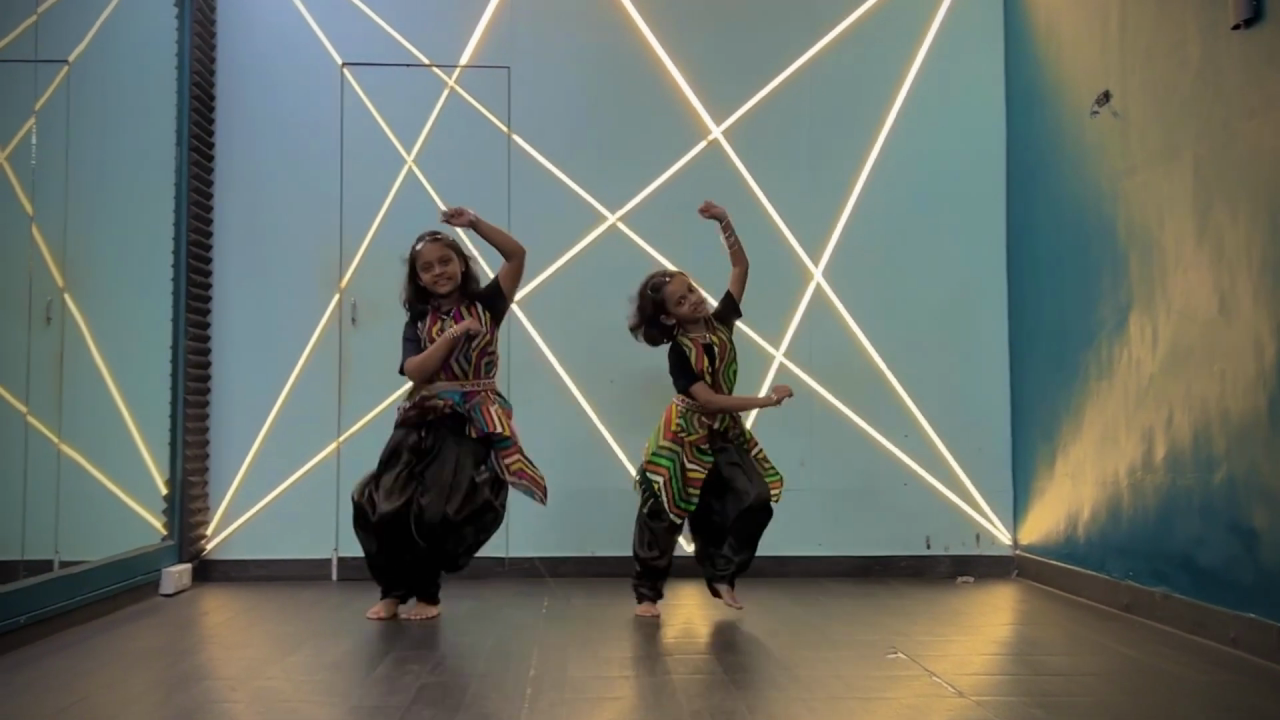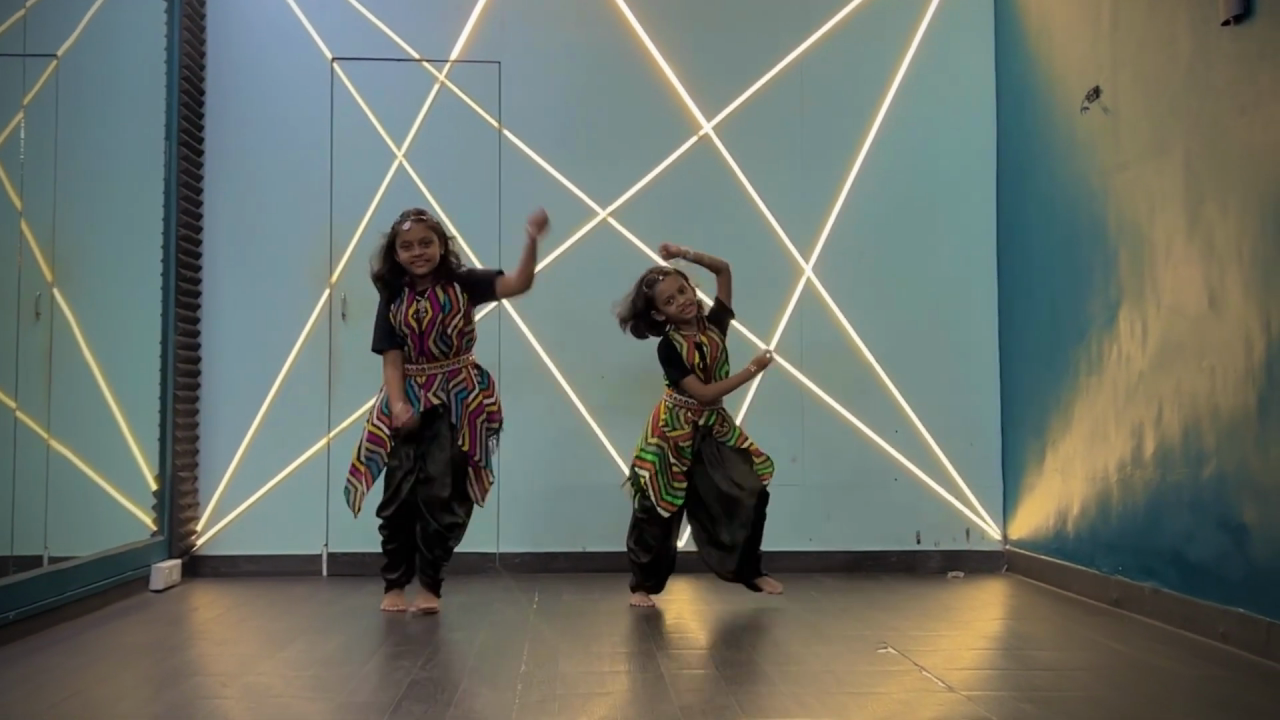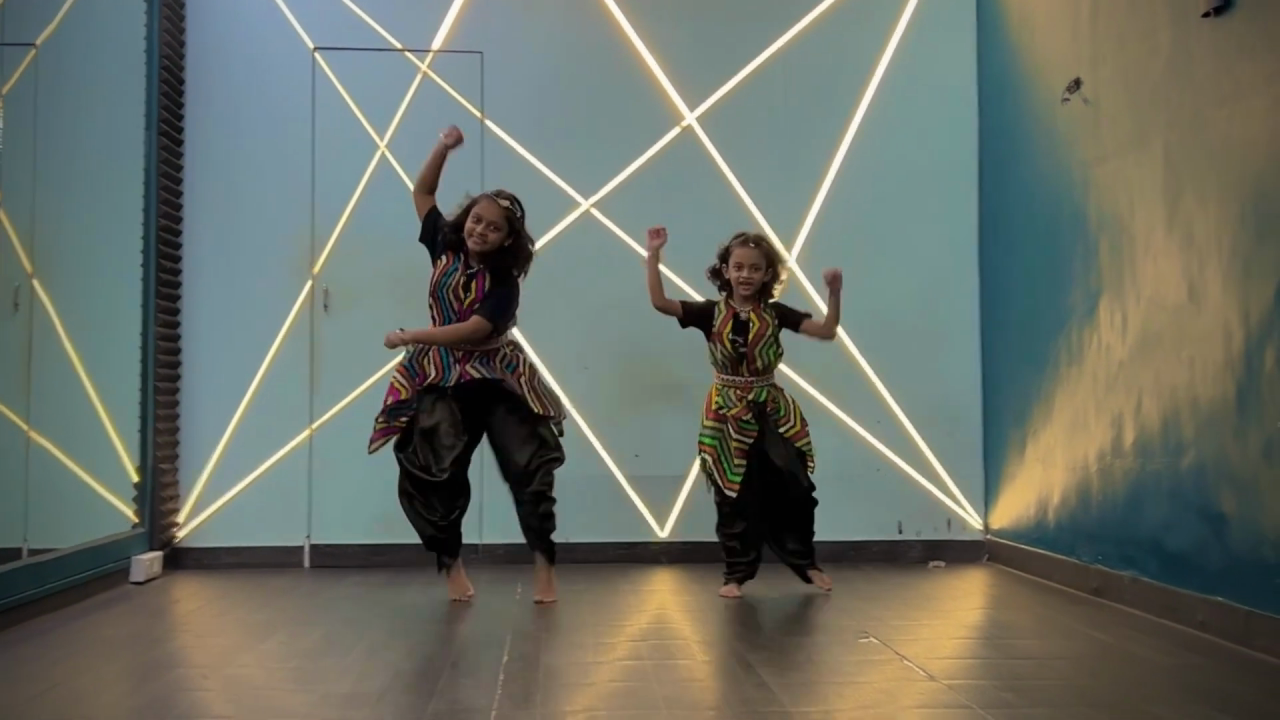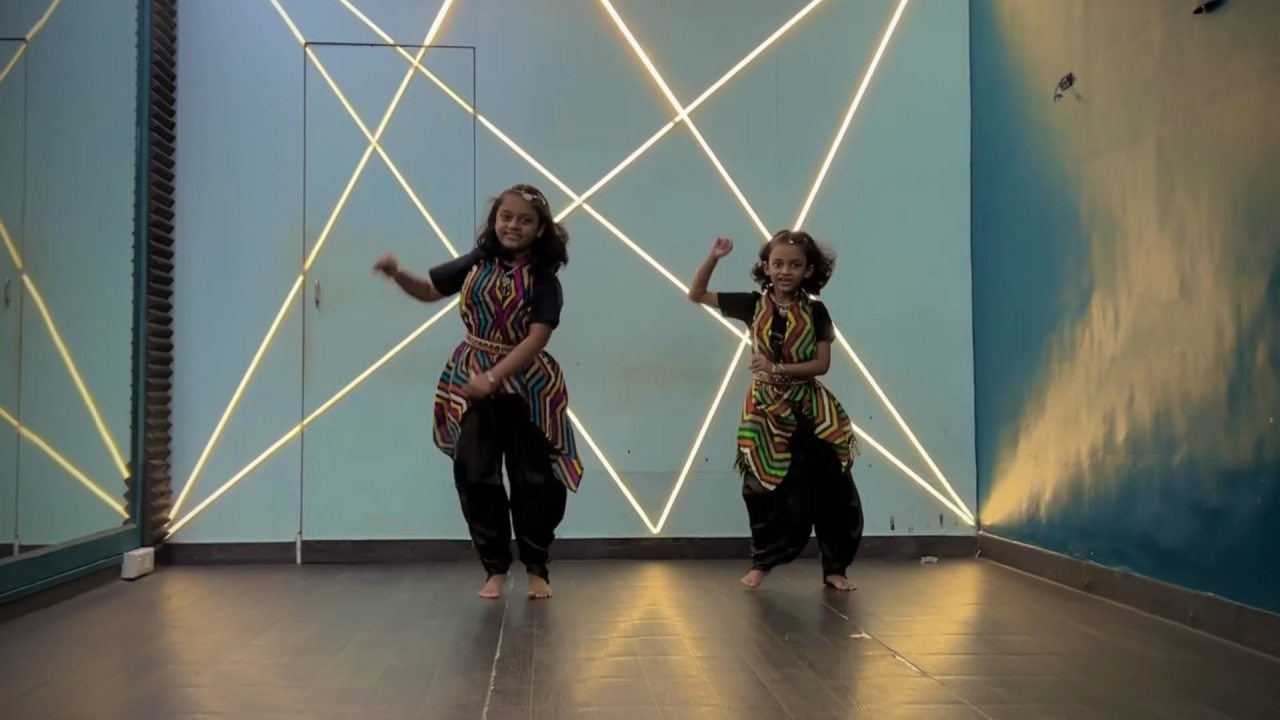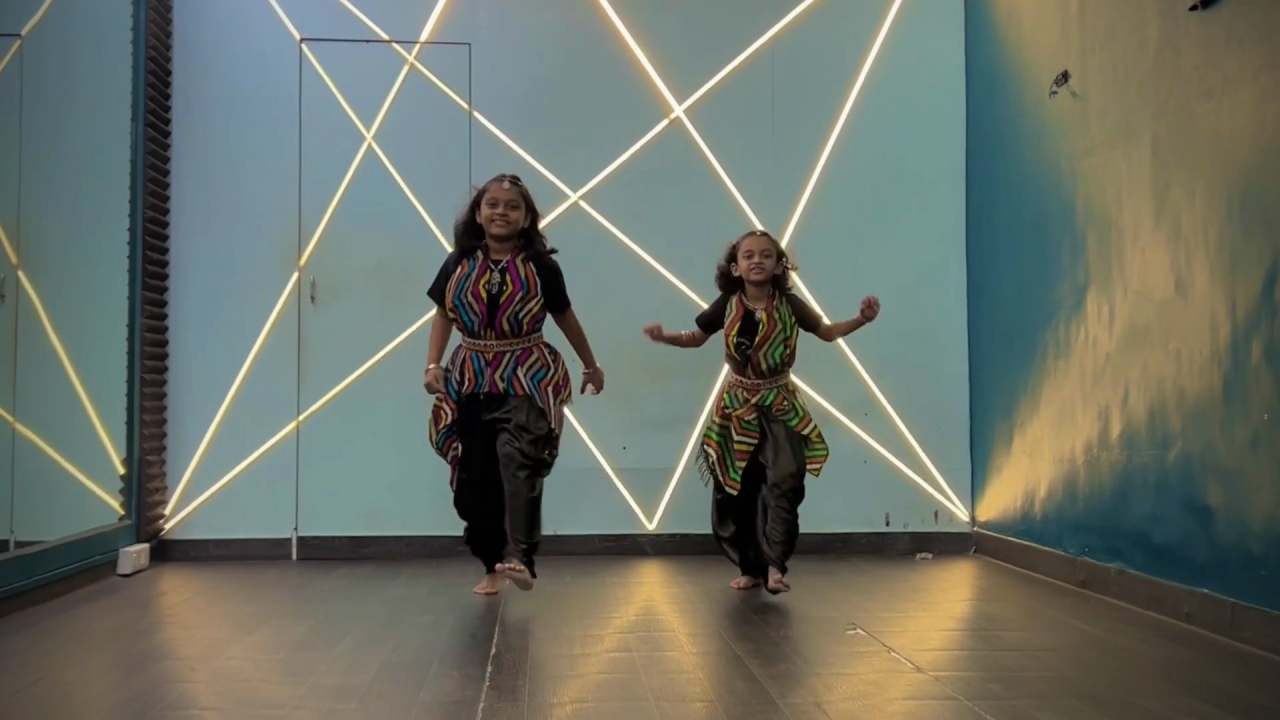
dt=0.4s
person 1, frame 1
left shoulder: (485, 306)
right shoulder: (418, 323)
left elbow: (517, 255)
right elbow: (416, 373)
left wrist: (474, 224)
right wrist: (452, 334)
left hip: (472, 421)
right hip: (424, 419)
left knee: (442, 509)
right knee: (379, 505)
left ankle: (427, 594)
right ankle: (393, 592)
person 1, frame 2
left shoulder: (464, 285)
right shoulder: (391, 301)
left elbow: (519, 284)
right elbow: (391, 361)
left wrist: (532, 239)
right wrist: (397, 405)
left hip: (460, 400)
right hip: (409, 405)
left knee: (442, 491)
right knee: (403, 495)
left ankle: (431, 584)
right ankle: (396, 584)
person 1, frame 3
left shoulder: (505, 281)
right shoulder: (444, 248)
left elbow: (475, 331)
right elbow: (422, 192)
left wrist: (411, 337)
right wrist: (442, 150)
left hip: (495, 376)
right hip: (441, 376)
left knee: (529, 463)
right knee: (432, 466)
left ankle: (542, 558)
right ankle: (449, 560)
person 1, frame 4
left shoulder: (544, 280)
right shoulder: (473, 265)
left elbow: (535, 339)
right elbow: (426, 291)
left wrist: (494, 376)
right wrist: (397, 273)
left hip: (526, 384)
right hip: (471, 380)
left knee: (533, 479)
right knee: (477, 477)
left ankle: (536, 569)
right ankle: (495, 568)
person 1, frame 5
left shoulder: (541, 267)
right shoulder: (457, 265)
left elbow: (566, 318)
right elbow: (442, 315)
left wrist: (591, 365)
right wrist: (433, 364)
left hip: (526, 378)
right hip: (470, 379)
left knee: (518, 460)
right knee: (473, 479)
left ankle: (518, 557)
right ankle: (493, 564)
person 2, frame 1
left shoulder: (721, 321)
right shoulder: (678, 354)
left elbow: (740, 267)
right elbow: (709, 402)
left wrist: (723, 223)
right wrist: (763, 401)
left hip: (724, 433)
right hip: (688, 436)
left knee: (754, 502)
right knee: (662, 515)
left ankle: (722, 577)
right ankle: (646, 593)
person 2, frame 2
left shoulder: (714, 325)
right shoulder: (669, 348)
left elbow: (723, 270)
right elbow: (704, 393)
left wrist: (684, 254)
right wrist: (751, 371)
left hip: (713, 428)
right hip: (677, 432)
left knee: (749, 493)
right knee: (658, 511)
left ankle: (748, 570)
right ankle: (643, 585)
person 2, frame 3
left shoulder: (775, 313)
right shoulder: (711, 312)
left elbow: (826, 331)
right elbow: (660, 302)
left wrist: (834, 294)
right wrist: (653, 256)
left hip: (771, 409)
right hip: (728, 411)
left knee: (794, 489)
right knee: (736, 497)
left ankle: (805, 562)
right ankle: (737, 574)
person 2, frame 4
left shoulder: (815, 312)
right shoulder: (752, 306)
left elbow: (821, 365)
right elbow: (696, 295)
left wrist: (779, 370)
right wrist: (713, 259)
left hip: (811, 408)
right hip: (766, 409)
left knee: (832, 490)
right knee: (766, 491)
left ankle: (835, 567)
right ankle: (764, 561)
person 2, frame 5
left shoulder: (790, 306)
right shoulder: (725, 307)
left elbow: (827, 331)
right elbow: (694, 338)
left wrist: (862, 319)
right wrist: (664, 337)
left hip: (780, 408)
right hip: (736, 410)
left knee: (784, 481)
right knee: (736, 493)
left ankle: (775, 566)
right ankle: (750, 567)
